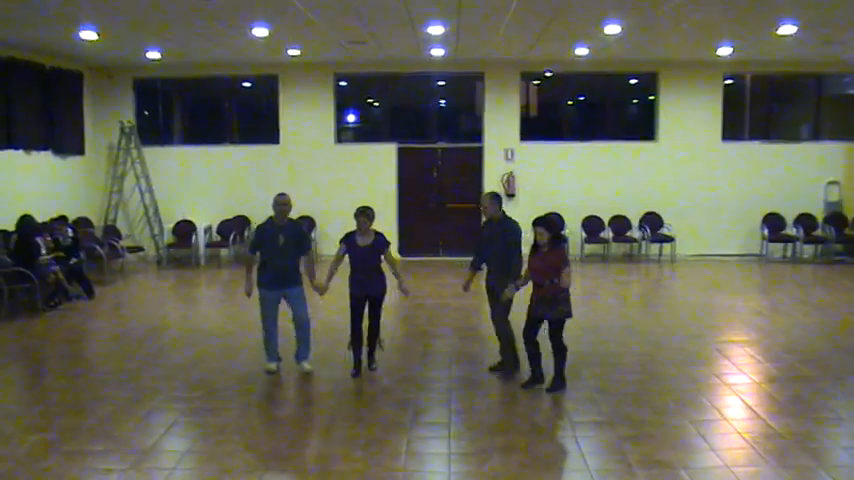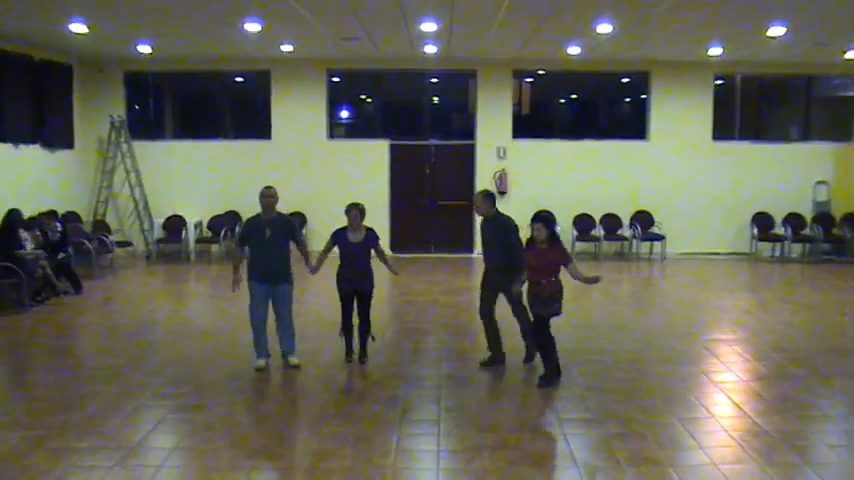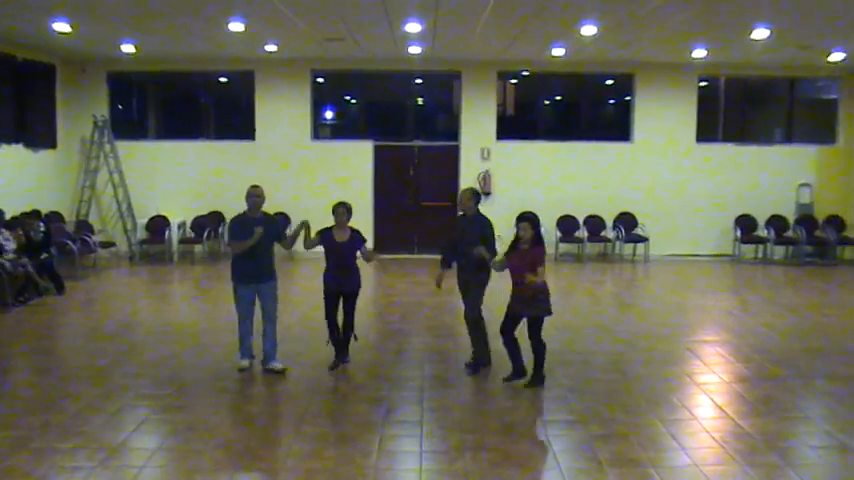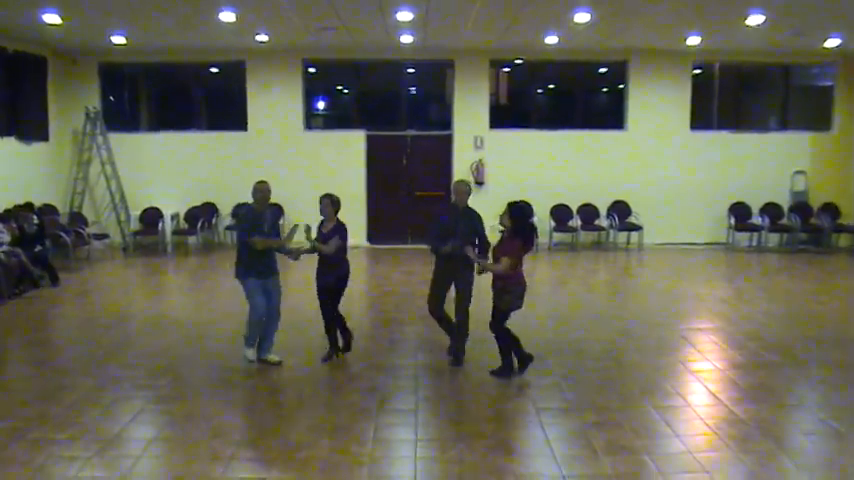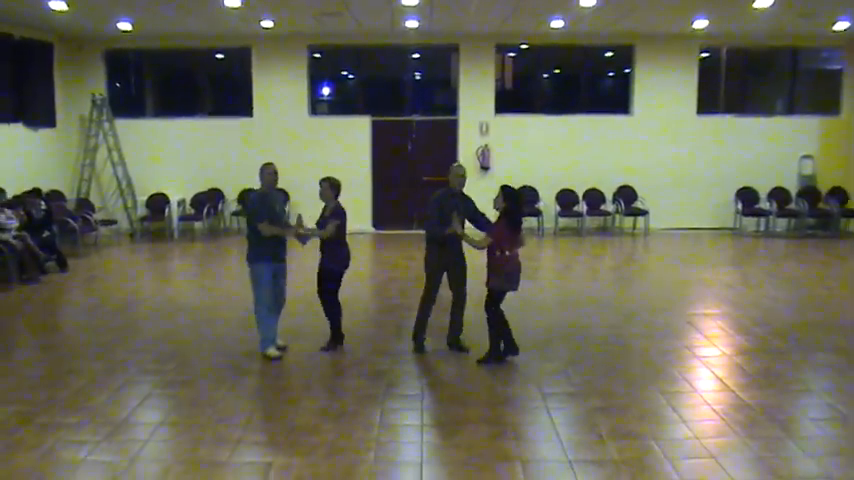
dt=0.4s
person 1, frame 1
left shoulder: (298, 229)
right shoulder: (263, 229)
left elbow: (307, 257)
right elbow: (251, 255)
left wrist: (312, 280)
right wrist: (248, 280)
left hip: (293, 283)
right hip: (268, 283)
left knee: (302, 319)
right knee: (269, 324)
left ankle: (303, 358)
right ankle: (272, 359)
person 1, frame 2
left shoulder: (286, 222)
right shoulder: (251, 224)
left elbow: (300, 243)
right elbow: (240, 249)
left wrist: (308, 262)
right wrist: (236, 273)
left hip: (282, 279)
right hip: (258, 279)
left knee: (285, 318)
right knee: (257, 319)
left ankle: (289, 353)
right ankle: (262, 355)
person 1, frame 3
left shoulder: (271, 221)
right shoulder: (237, 222)
left elbow: (286, 244)
right elbow: (235, 248)
left wrist: (297, 232)
right wrist: (253, 239)
left hip: (267, 278)
right hip: (243, 279)
left knee: (270, 318)
right knee: (245, 319)
left ankle: (270, 360)
right ankle: (246, 356)
person 1, frame 4
left shoulder: (272, 216)
right shoulder: (246, 217)
right elbow: (259, 244)
left wrist: (289, 252)
right wrist: (284, 241)
left hip: (270, 273)
right hip: (249, 273)
left knee: (274, 312)
right knee: (259, 309)
left ankle: (265, 351)
right ankle: (250, 344)
person 1, frame 5
left shoulder: (278, 197)
right shoulder: (256, 200)
right elbow: (265, 230)
left wrist: (293, 229)
right wrist: (290, 231)
left hip: (278, 257)
right hip: (260, 259)
left knee: (278, 299)
right knee: (264, 301)
left ankle: (270, 337)
right ankle: (267, 344)
person 2, frame 1
left shoulder: (511, 227)
right shoulder: (487, 225)
left elbow: (516, 257)
right elbow: (480, 251)
left wrist: (511, 285)
right wrist: (471, 275)
left hip: (507, 279)
right hip: (492, 276)
left knee: (501, 318)
right knee: (497, 318)
left ankle: (511, 363)
right ankle: (507, 360)
person 2, frame 2
left shoulder: (506, 224)
right shoulder: (485, 223)
left elbow: (518, 252)
left wrist: (518, 280)
left hip: (508, 275)
right hip: (491, 273)
left knee: (519, 312)
right knee: (485, 312)
left ankle: (530, 348)
right ankle: (496, 354)
person 2, frame 3
left shoulder: (483, 223)
right shoulder: (460, 222)
left elbow: (491, 251)
right elbow: (451, 247)
left wrist: (485, 253)
right wrist: (443, 270)
left hip: (477, 275)
right hip: (463, 273)
left knee: (471, 314)
right knee: (472, 314)
left ankle: (481, 356)
right ankle: (481, 356)
person 2, frame 4
left shoulder: (474, 217)
right shoulder: (444, 214)
left elbow: (483, 243)
right elbow: (435, 240)
left wrist: (482, 260)
right wrist: (443, 248)
left hip: (464, 268)
right hip: (443, 265)
left knee: (462, 309)
right knee: (434, 306)
left ankle: (458, 352)
right ankle: (455, 336)
person 2, frame 5
left shoulder: (466, 201)
right shoulder: (438, 199)
left elbow: (480, 220)
right elbow: (430, 228)
right wrist: (448, 230)
left hip: (456, 252)
right hip: (436, 252)
left knee: (460, 295)
right knee: (429, 295)
left ankle: (454, 339)
right ankle: (418, 339)
person 3, frame 1
left shoulder: (559, 252)
right shoulder: (535, 250)
left elbow: (566, 280)
right elbow: (529, 274)
left wrist: (564, 283)
right wrist: (515, 287)
left hip: (557, 299)
right hip: (538, 298)
left knee: (555, 339)
right knee: (528, 335)
left ankle: (559, 379)
right ankle: (536, 375)
person 3, frame 2
left shoulder: (557, 249)
right shoulder: (530, 246)
left elbow: (574, 272)
left wrist: (589, 279)
right wrist: (521, 282)
left hip: (550, 296)
right hip: (534, 294)
left knee: (537, 333)
right knee: (542, 333)
left ankle: (551, 373)
right ankle: (553, 370)
person 3, frame 3
left shoulder: (538, 250)
right shoulder: (514, 247)
left elbow: (540, 277)
right elbow: (500, 266)
left wrist: (535, 280)
left hip: (536, 297)
right hip: (518, 296)
left knee: (534, 336)
right knee: (506, 331)
left ankle: (538, 375)
right ankle: (518, 370)
person 3, frame 4
left shoulder: (515, 242)
right shoulder: (507, 237)
left elbow: (501, 268)
left wrist: (476, 259)
right wrist: (484, 263)
left hip: (511, 288)
right hip: (502, 287)
left knee: (497, 325)
right knee: (498, 325)
left ankle: (522, 356)
right ankle: (507, 365)
person 3, frame 5
left shoulder: (503, 223)
right shoulder: (511, 222)
left elbow: (481, 244)
right elbow: (520, 242)
left wrist: (460, 232)
left hip: (503, 270)
right hip: (507, 268)
left knee: (491, 308)
right knee: (494, 308)
left ankle: (495, 352)
right ankle: (510, 346)
person 4, frame 1
left shoulder: (380, 239)
right shoulder: (349, 238)
left elbow: (391, 261)
right elbow: (337, 260)
left wrist: (400, 282)
right wrist: (326, 282)
left hip: (377, 285)
right hip: (357, 286)
left knee: (374, 322)
right knee: (356, 323)
left ankle: (371, 357)
right ankle: (357, 362)
person 4, frame 2
left shoulder: (370, 234)
right shoulder: (339, 234)
left elbow: (380, 253)
right elbow: (326, 252)
left wrist: (390, 267)
right wrist: (316, 266)
left hip: (364, 280)
right hip: (345, 280)
left knee: (364, 315)
right knee: (347, 316)
left ankle: (363, 350)
right ankle: (349, 349)
person 4, frame 3
left shoulder: (356, 235)
right shoulder: (325, 233)
left elbow: (366, 257)
right elbow: (308, 246)
left wrist: (371, 255)
right wrist: (307, 232)
left hip: (351, 280)
right hip: (331, 280)
left knee: (348, 317)
right knee: (330, 317)
left ankle: (345, 350)
right ankle: (338, 354)
person 4, frame 4
left shoulder: (340, 228)
right shoulder: (322, 224)
left elbow: (329, 250)
right elbow: (318, 248)
left wrist: (311, 240)
right wrist: (302, 251)
left hip: (338, 273)
right hip: (323, 272)
left knee: (332, 310)
right knee: (325, 311)
left ankle: (346, 335)
right ankle: (333, 346)
person 4, frame 5
left shoulder: (337, 211)
right shoulder: (327, 208)
left elbow: (327, 233)
left wrist: (305, 231)
right wrist: (306, 233)
left hip: (337, 258)
right hip: (328, 257)
left knee: (330, 296)
right knee: (323, 293)
left ankle: (336, 338)
right ankle: (337, 334)
